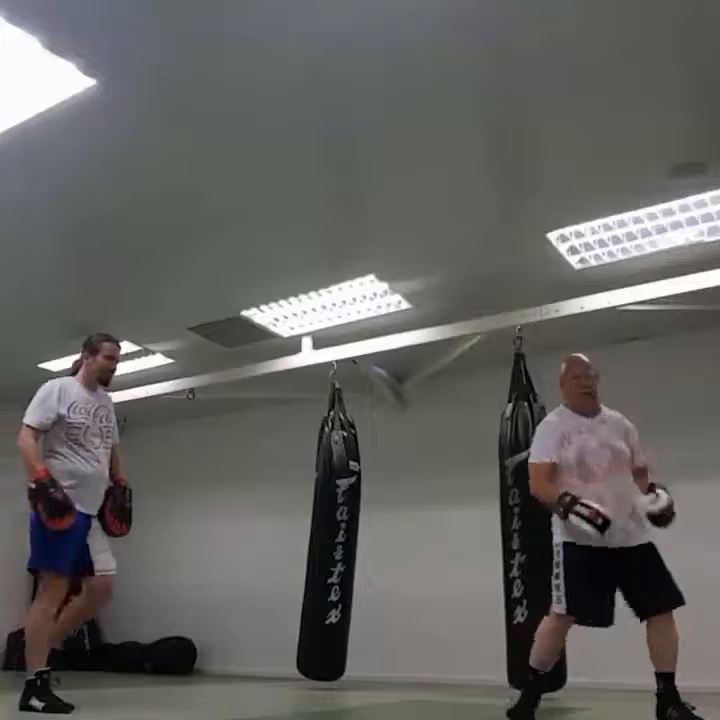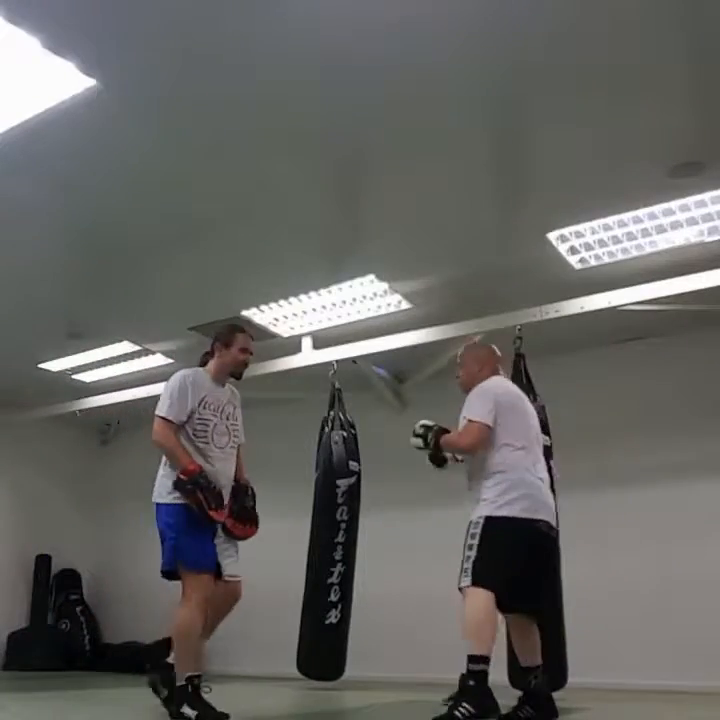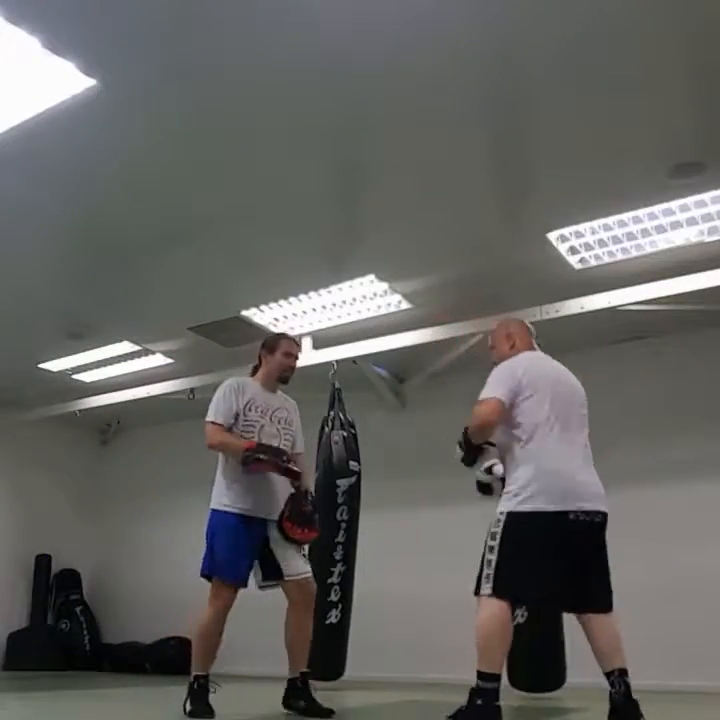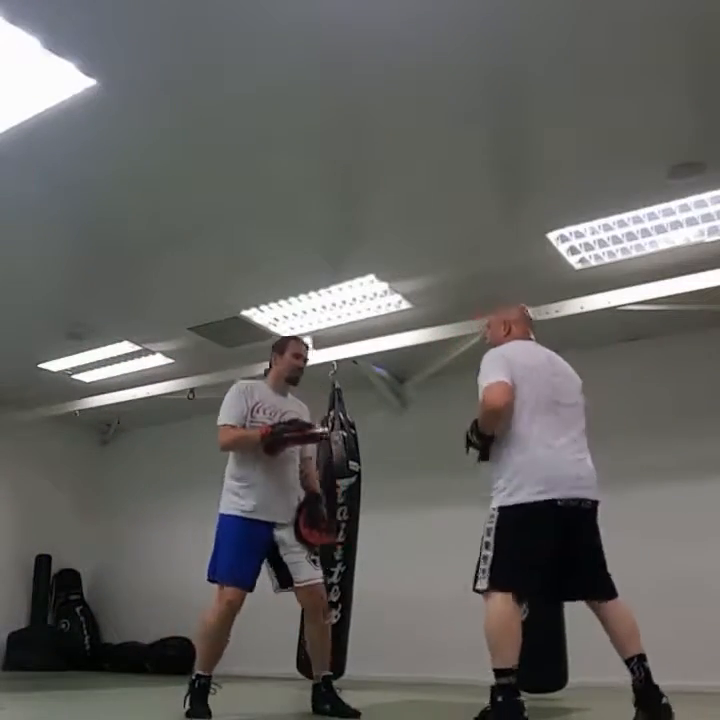
dt=1s
person 1, frame 1
left shoulder: (620, 424)
right shoulder: (552, 427)
left elbow: (641, 471)
right elbow: (539, 486)
left wrist: (656, 495)
right wrist: (573, 508)
left hip: (631, 538)
right hip: (578, 540)
left knee: (662, 612)
right knee: (561, 615)
right ankle: (530, 690)
person 1, frame 2
left shoulder: (487, 390)
right shoulder: (515, 396)
left elbow: (469, 440)
left wrist: (435, 439)
right wrist: (446, 449)
left hip: (506, 508)
right hip: (536, 513)
left knee: (478, 588)
right knee: (516, 606)
person 1, frame 3
left shoulder: (511, 369)
right shoulder: (569, 378)
left elbow: (484, 418)
left wrist: (469, 440)
left hip: (533, 501)
right hip: (587, 503)
left knee: (494, 595)
right knee: (594, 605)
person 1, frame 4
left shoulder: (501, 356)
right shoulder: (563, 366)
left elbow: (495, 404)
left wrist: (480, 433)
left hip: (527, 492)
right hip: (578, 490)
left knee: (498, 591)
right knee: (600, 593)
person 2, frame 1
left shoulder: (106, 402)
right shoulder: (57, 389)
right elbow: (27, 437)
left wrist: (121, 486)
right wrist: (42, 480)
left hip: (92, 508)
right hip: (59, 505)
left knee: (101, 588)
right knee: (53, 590)
left ankle: (40, 654)
right ankle: (36, 684)
person 2, frame 2
left shoulder: (233, 397)
right shoulder: (187, 380)
right elbow: (161, 432)
left wrist: (244, 489)
right wrist: (194, 473)
left hip: (215, 508)
right hip: (182, 501)
left knee: (229, 592)
right knee: (198, 591)
left ankle: (169, 669)
person 2, frame 3
left shoulder: (289, 406)
right shoulder: (234, 388)
right elbow: (213, 437)
right wrist: (253, 449)
left hip: (279, 514)
right hip: (234, 509)
left knee: (304, 593)
right knee: (222, 596)
left ankle: (297, 688)
right ankle: (198, 688)
person 2, frame 4
left shoulder: (300, 409)
right shoulder: (244, 391)
right elbow: (225, 440)
right wrist: (270, 433)
left hip: (289, 520)
right hip: (243, 514)
left knee: (317, 600)
right knee: (228, 600)
right ankle: (199, 687)
